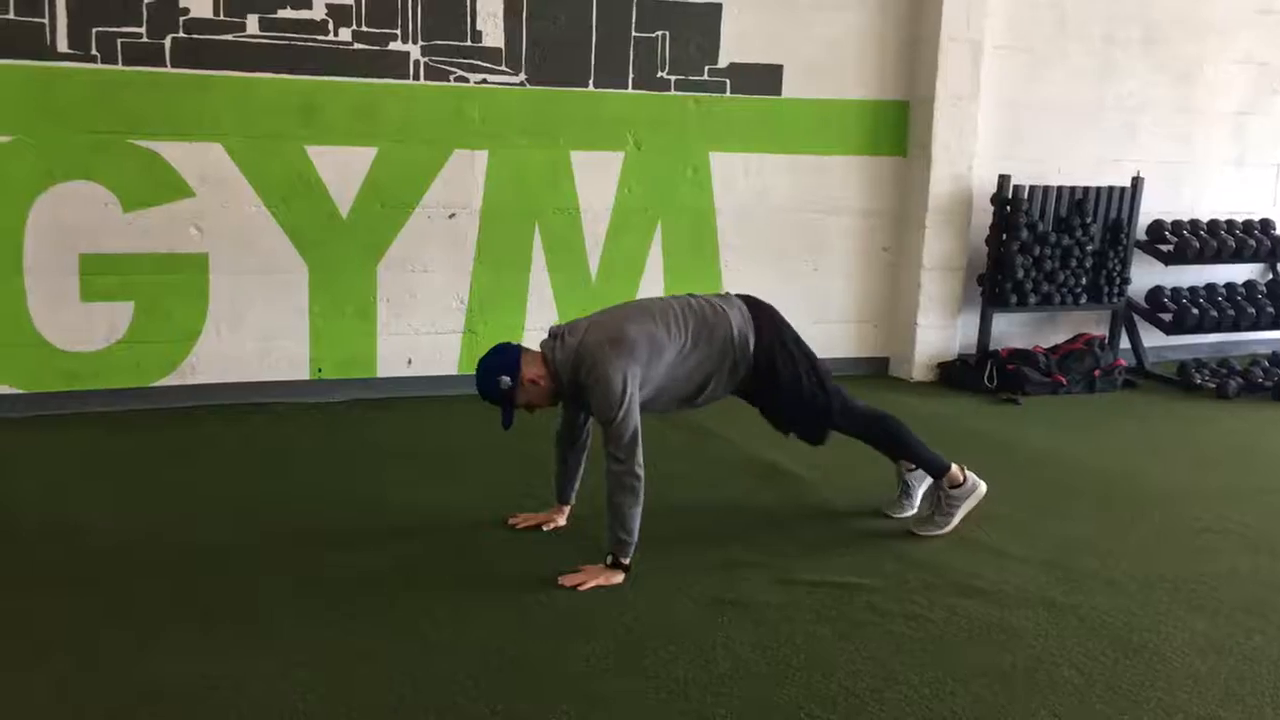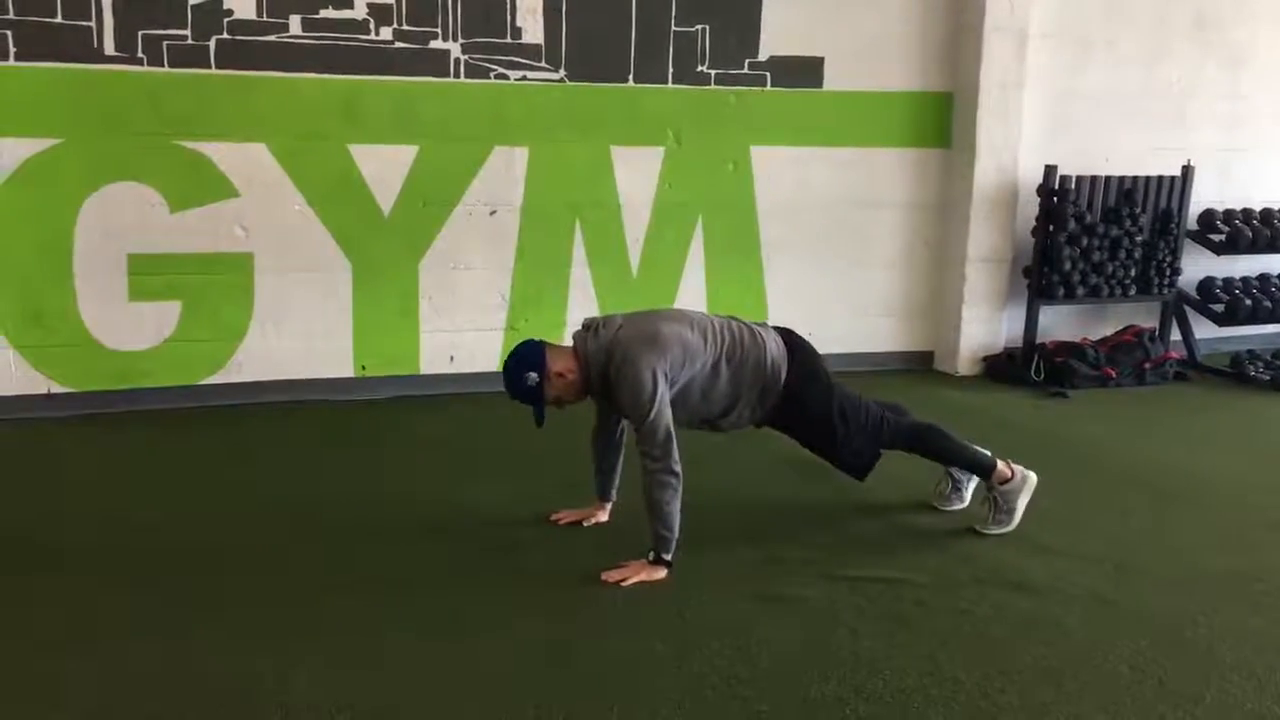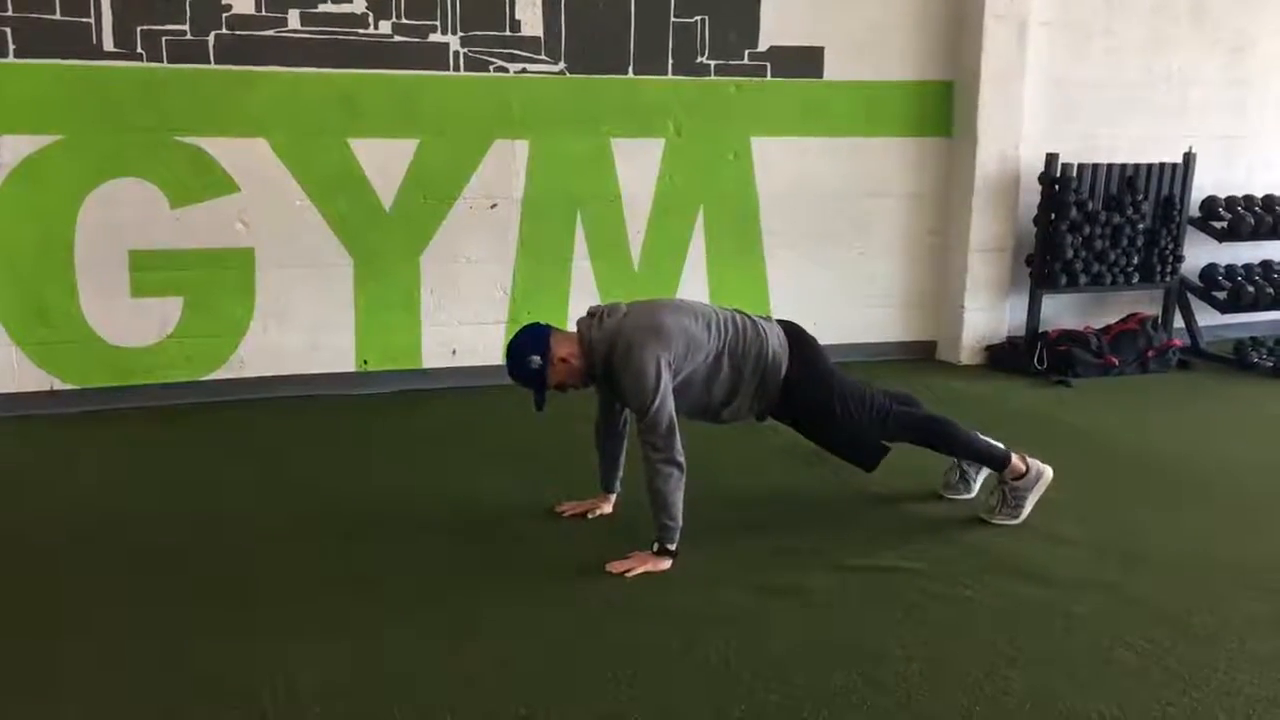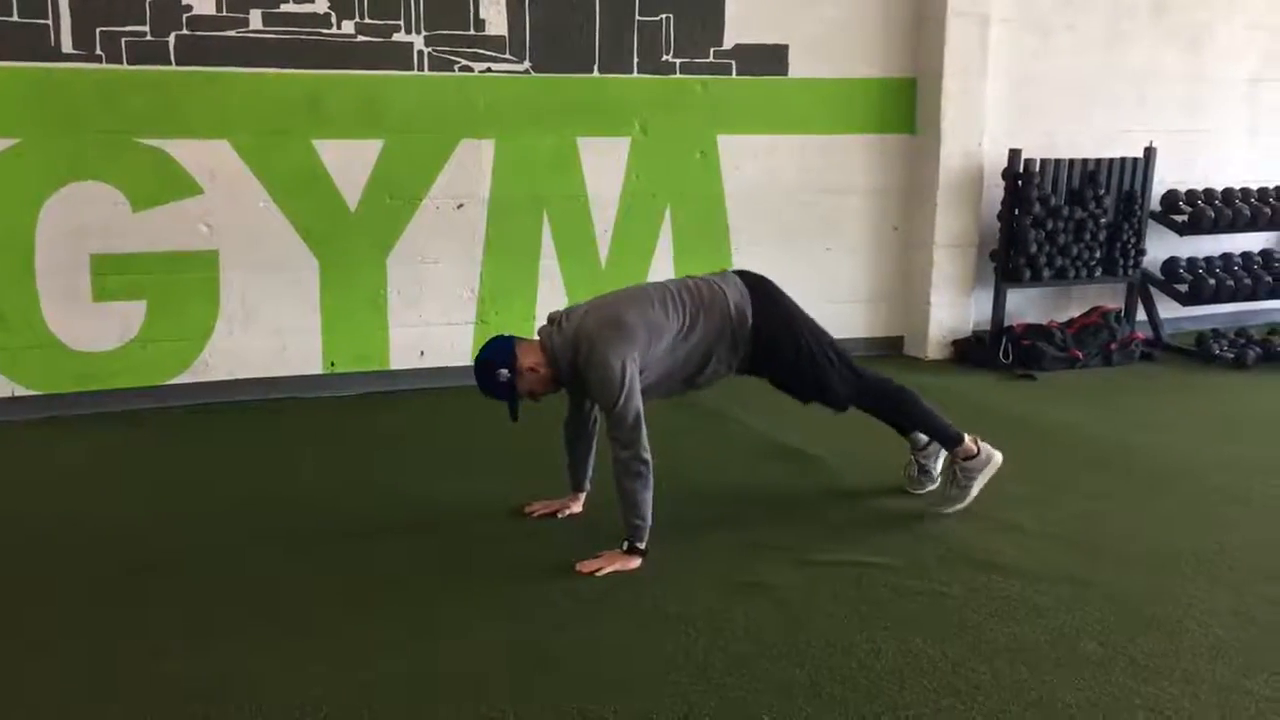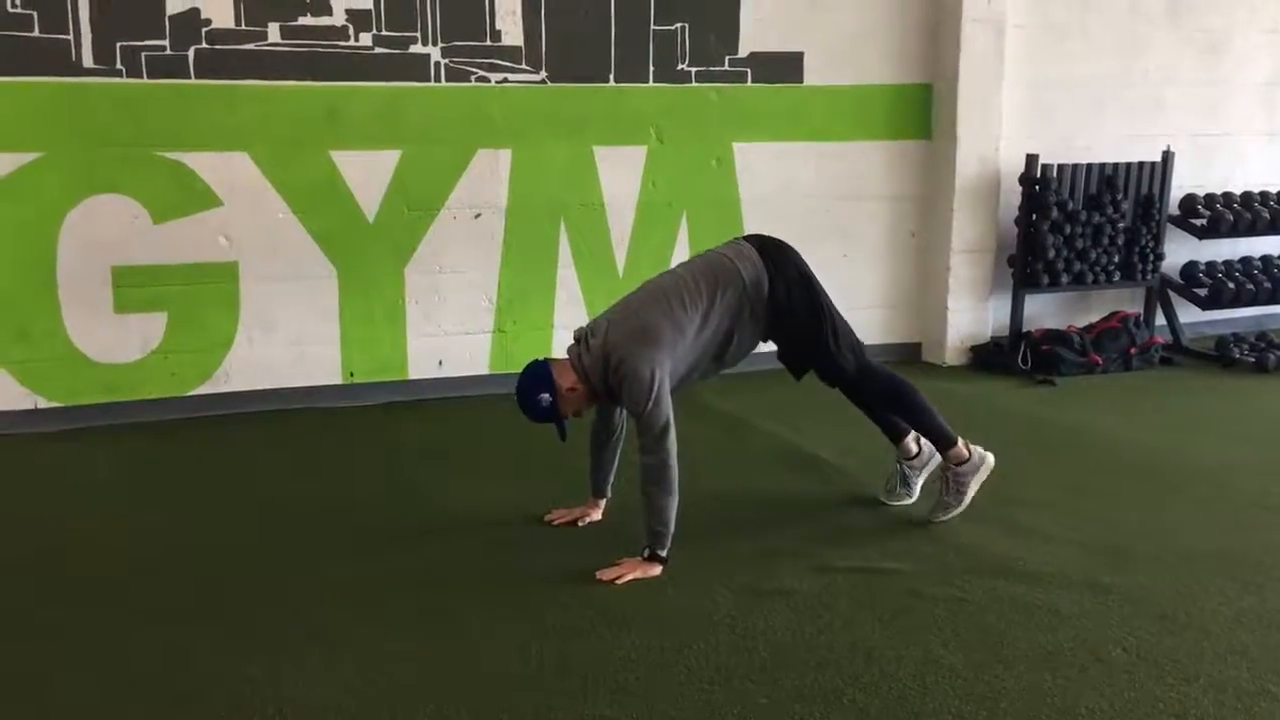
dt=0.7s
person 1, frame 1
left shoulder: (602, 369)
right shoulder: (566, 355)
left elbow: (626, 464)
right elbow: (574, 431)
left wrist: (618, 563)
right wrist: (561, 507)
left hip: (751, 338)
right hip: (732, 331)
left knee: (839, 413)
right knee: (823, 415)
left ankle: (954, 481)
right ankle: (911, 470)
person 1, frame 2
left shoulder: (632, 365)
right shoulder: (599, 351)
left elbow: (661, 462)
right elbow: (609, 429)
left wrist: (660, 559)
right wrist: (602, 503)
left hip: (780, 375)
right hip: (765, 367)
left knee: (878, 430)
right knee: (870, 420)
left ankle: (1003, 475)
right ankle: (962, 463)
person 1, frame 3
left shoulder: (634, 354)
right shoulder: (602, 337)
left elbow: (663, 451)
right elbow: (612, 418)
left wrist: (664, 549)
right wrist: (607, 494)
left hip: (784, 370)
right hip: (768, 359)
left knee: (886, 420)
right knee: (878, 409)
left ankle: (1019, 470)
right ankle: (971, 451)
person 1, frame 4
left shoulder: (600, 354)
right shoulder: (568, 342)
left elbow: (631, 448)
right elbow: (581, 417)
left wrist: (634, 548)
right wrist: (577, 494)
left hip: (751, 316)
right hip: (732, 309)
left knee: (851, 384)
right knee: (841, 384)
left ankle: (970, 451)
right ankle: (925, 442)
person 1, frame 5
left shoulder: (632, 364)
right shoulder: (594, 354)
left elbow: (658, 454)
right elbow: (608, 423)
left wrist: (655, 556)
right wrist: (596, 501)
left hip: (769, 280)
right hip: (750, 272)
left knee: (854, 369)
right knee: (838, 369)
left ankle: (961, 457)
right ankle: (913, 453)
